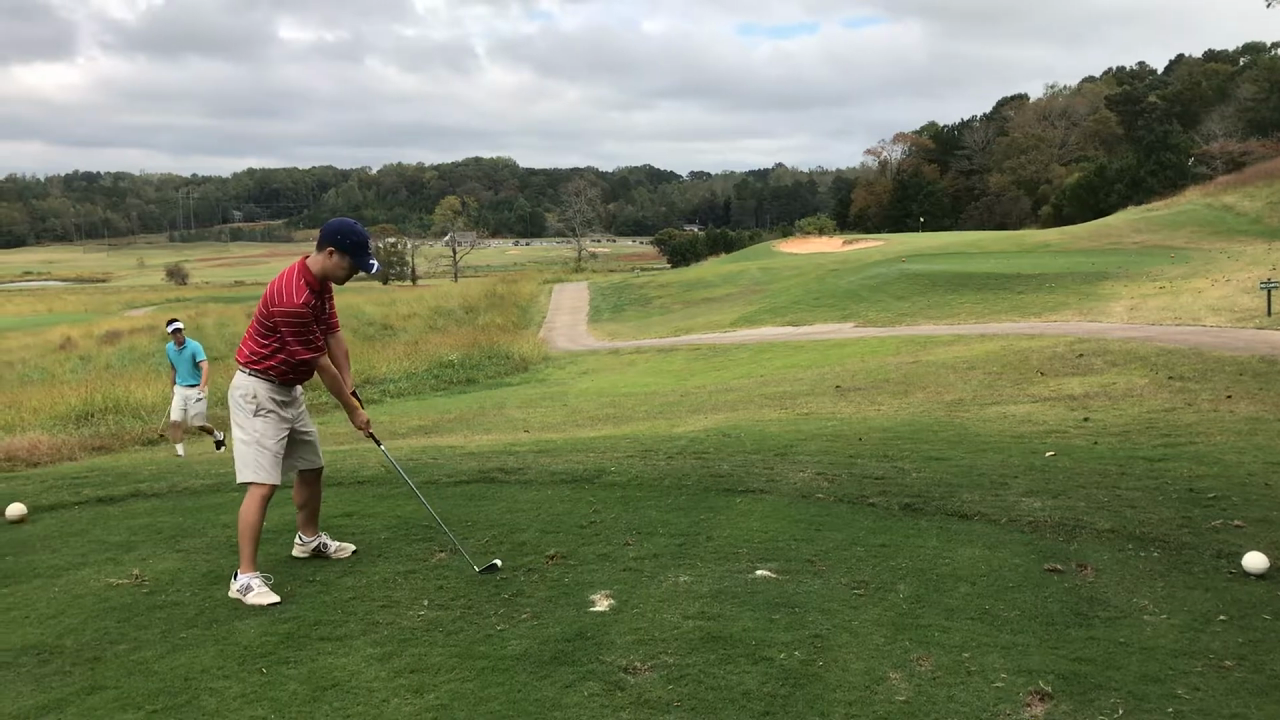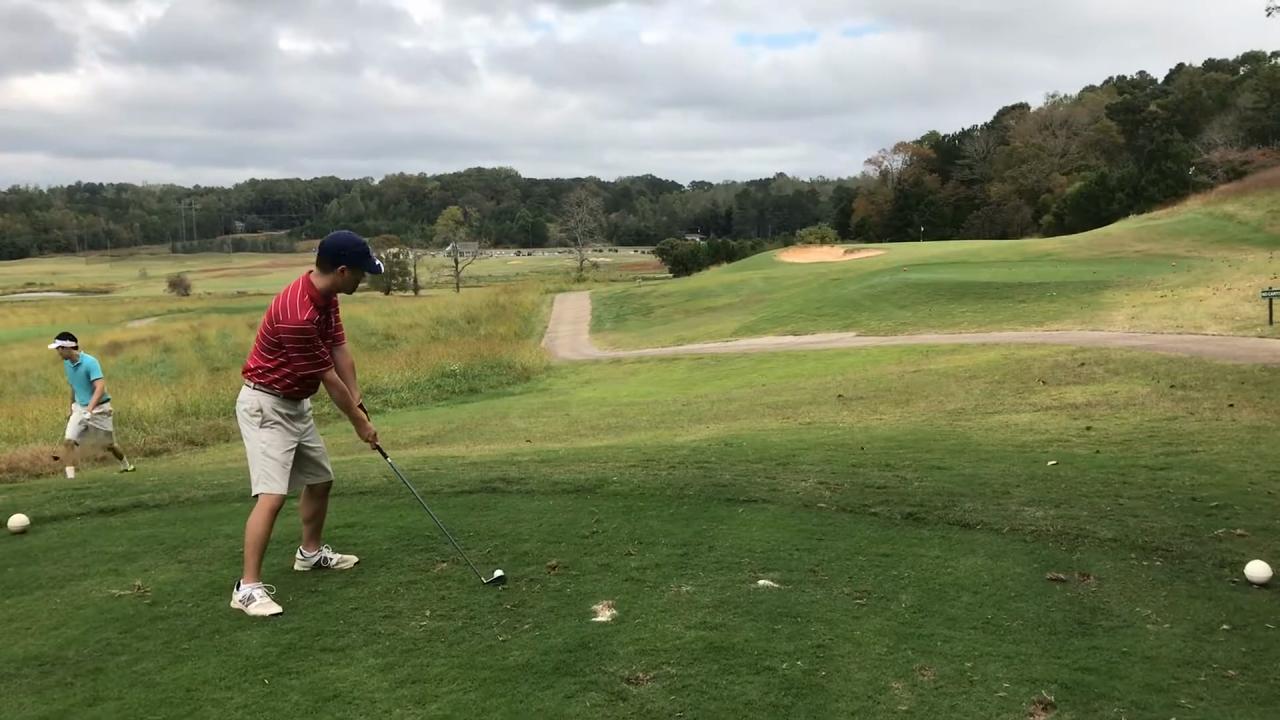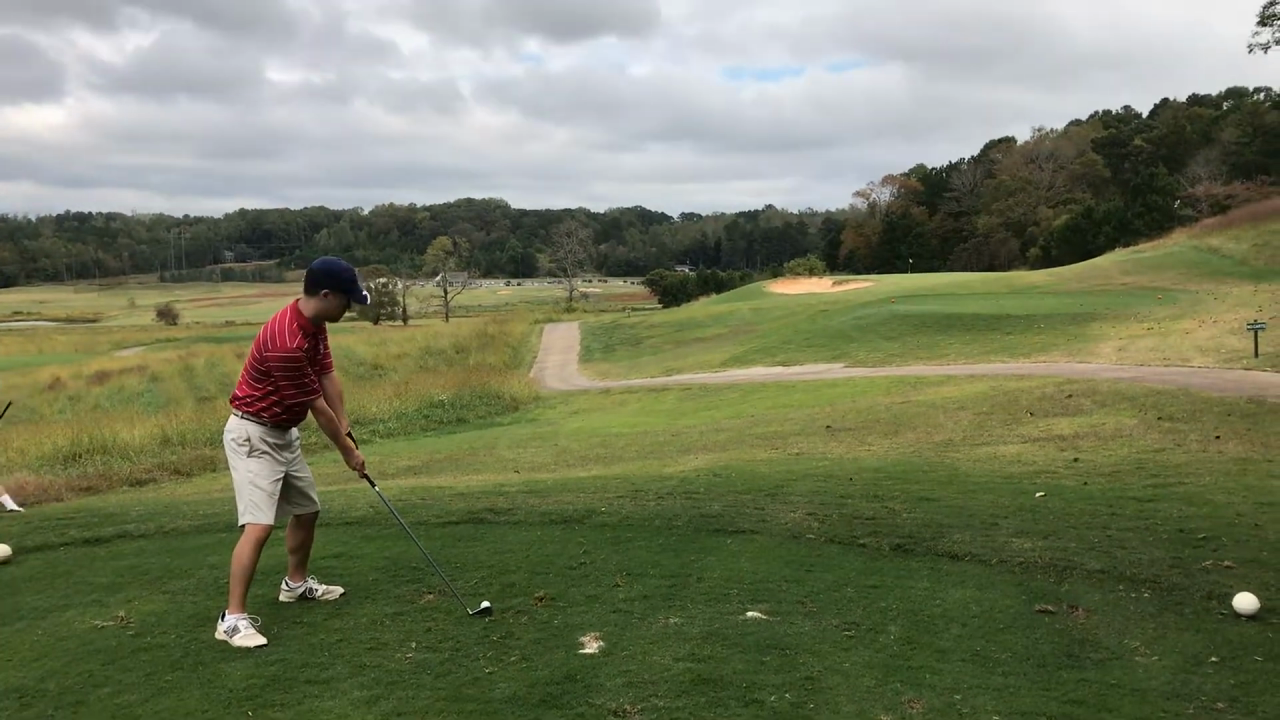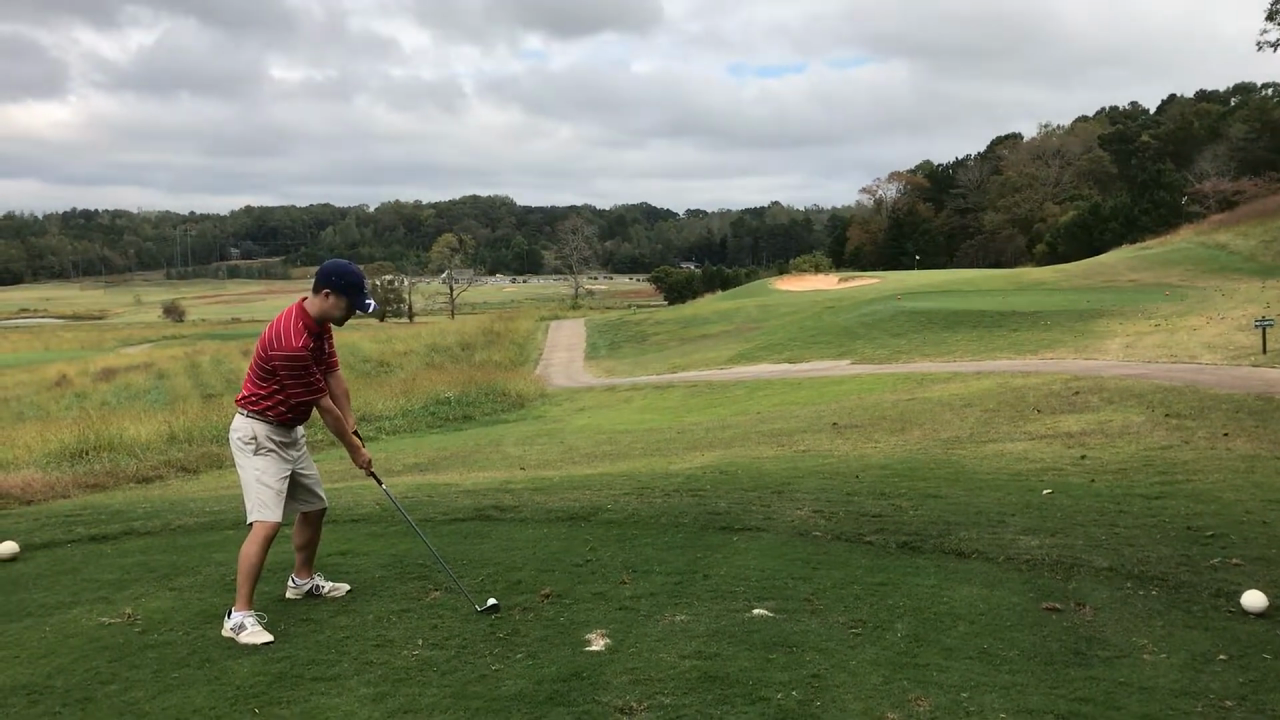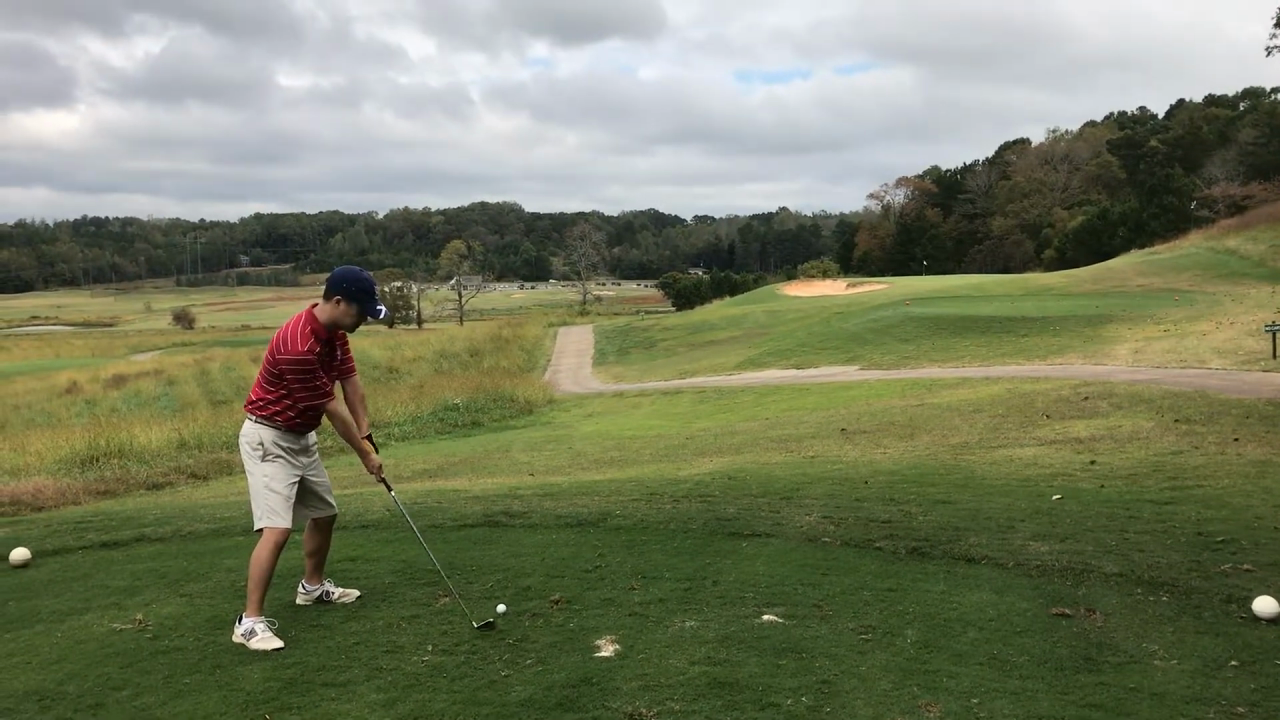
dt=1s
person 1, frame 1
left shoulder: (321, 283)
right shoulder: (292, 298)
left elbow: (334, 338)
right elbow: (320, 363)
left wrist: (352, 392)
right wrist: (352, 410)
left hip: (288, 389)
right hip: (260, 391)
left knee: (311, 467)
right knee: (262, 484)
left ankle: (309, 538)
right ankle: (245, 576)
person 1, frame 2
left shoulder: (326, 297)
right shoulder: (297, 315)
left elbow: (340, 352)
right elbow: (328, 378)
left wrist: (359, 403)
right wrist: (359, 423)
left hip: (295, 403)
right hip: (266, 406)
left knee: (320, 479)
right knee: (272, 495)
left ankle: (310, 552)
right ankle: (248, 587)
person 1, frame 3
left shoulder: (314, 324)
right shoulder: (286, 342)
left elbow: (329, 379)
right elbow: (318, 407)
left wrist: (347, 432)
right wrist: (347, 451)
left hip: (283, 432)
right hip: (254, 435)
left knee: (307, 508)
right knee: (259, 525)
left ankle: (296, 583)
right ankle: (233, 617)
person 1, frame 4
left shoulder: (319, 324)
right shoulder: (291, 342)
left elbow: (334, 378)
right elbow: (324, 406)
left wrist: (354, 430)
right wrist: (354, 450)
left hip: (289, 430)
right hip: (259, 433)
left knee: (313, 506)
right knee: (267, 523)
left ankle: (303, 580)
right ankle: (239, 615)
person 1, frame 5
left shoulder: (333, 332)
right shoulder: (298, 346)
left elbow: (351, 383)
right elbow: (331, 409)
left wrist: (367, 436)
right wrist: (364, 454)
left hip: (301, 437)
right hip: (270, 440)
left knee: (324, 513)
right knee: (276, 530)
left ankle: (313, 586)
right ankle: (250, 620)
